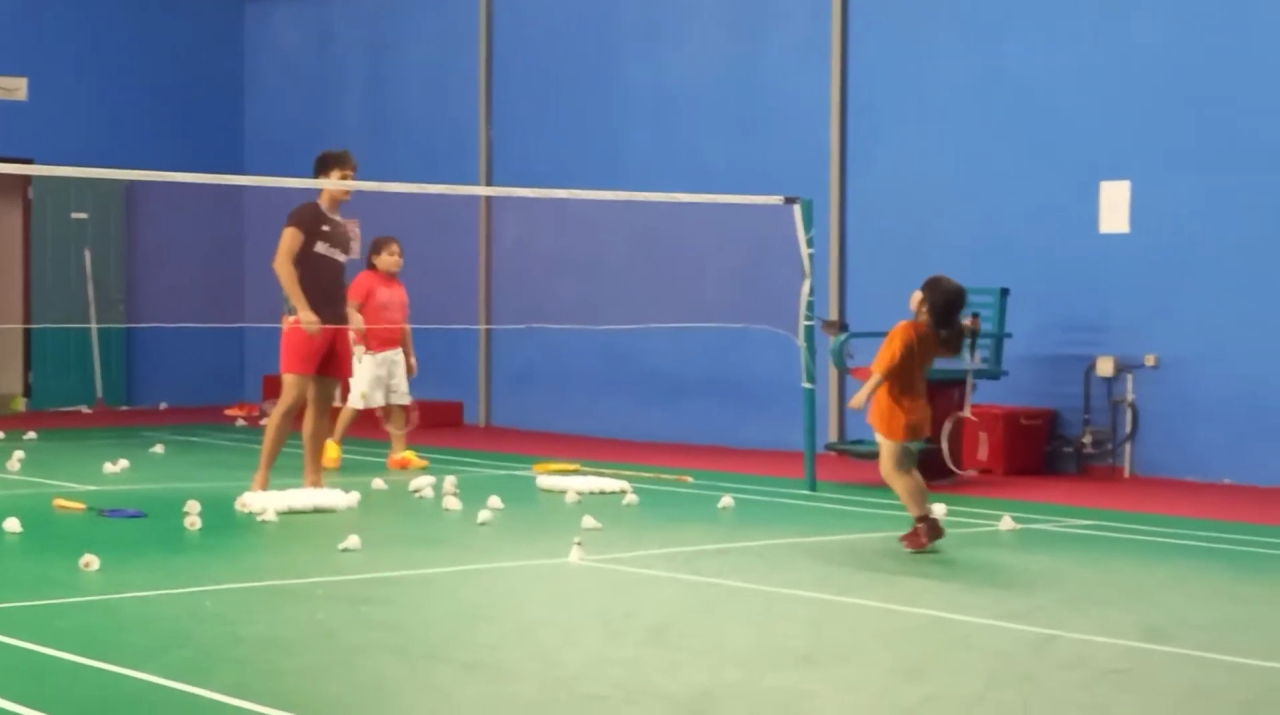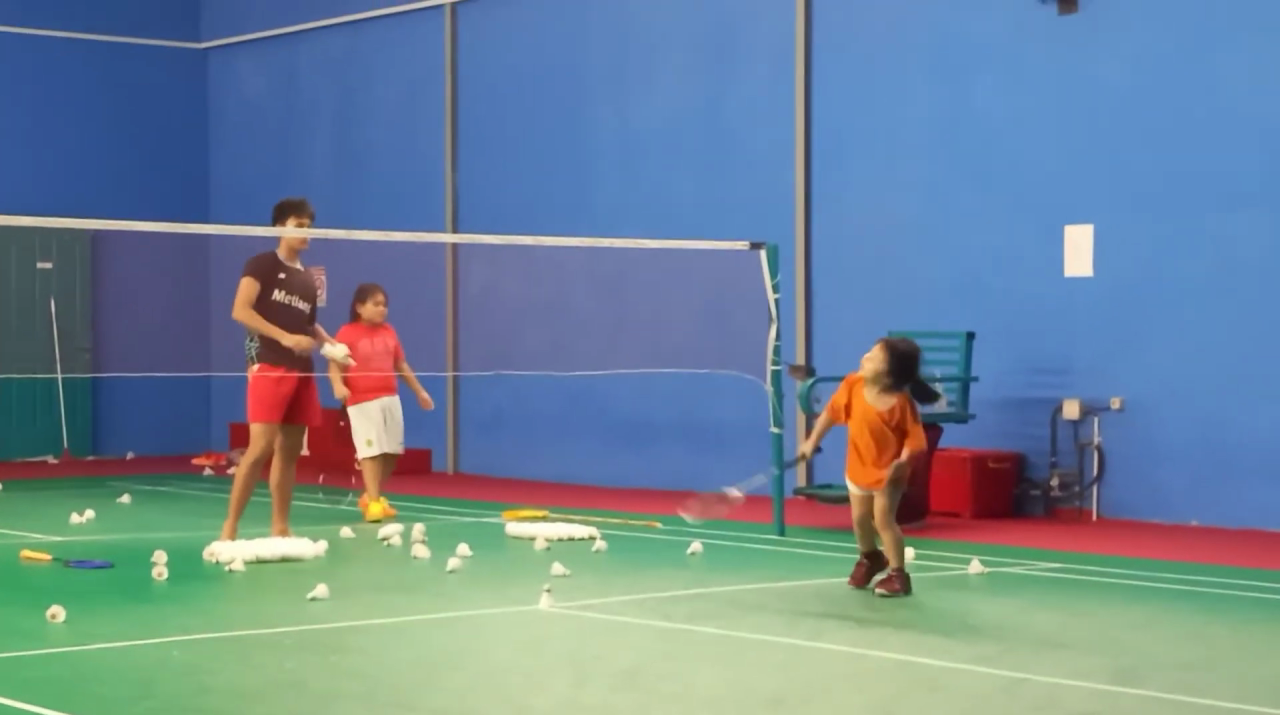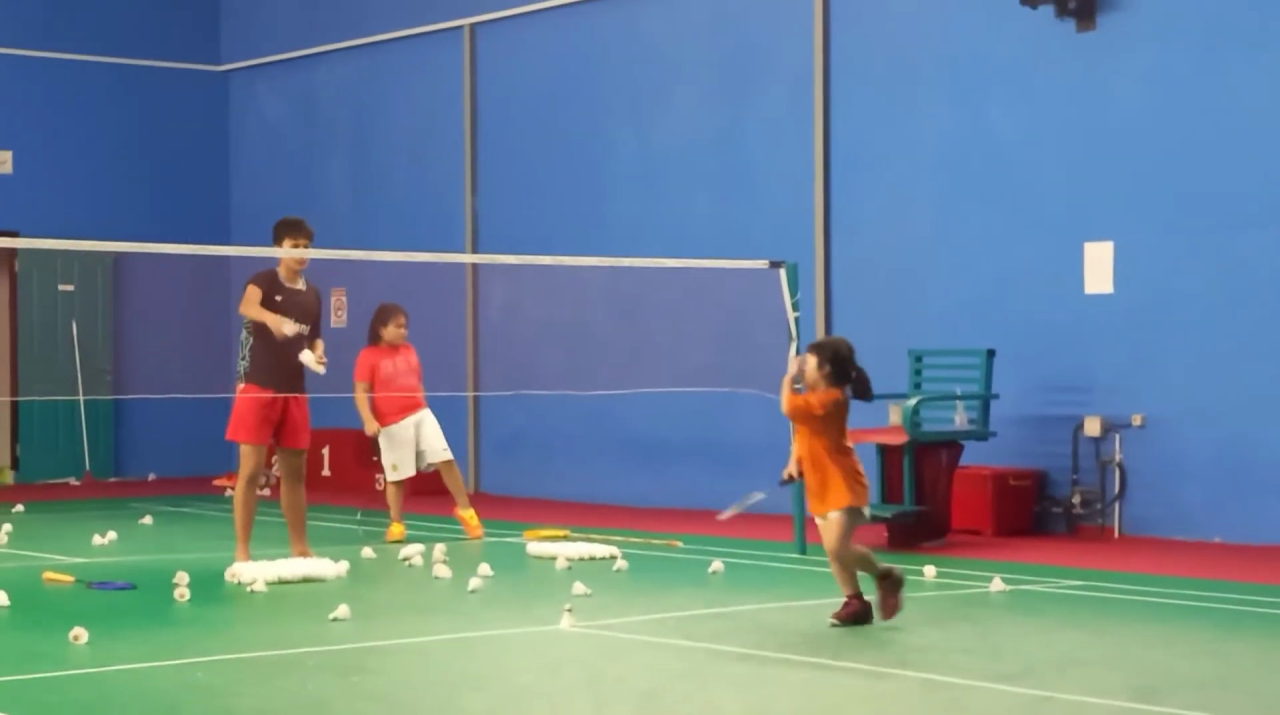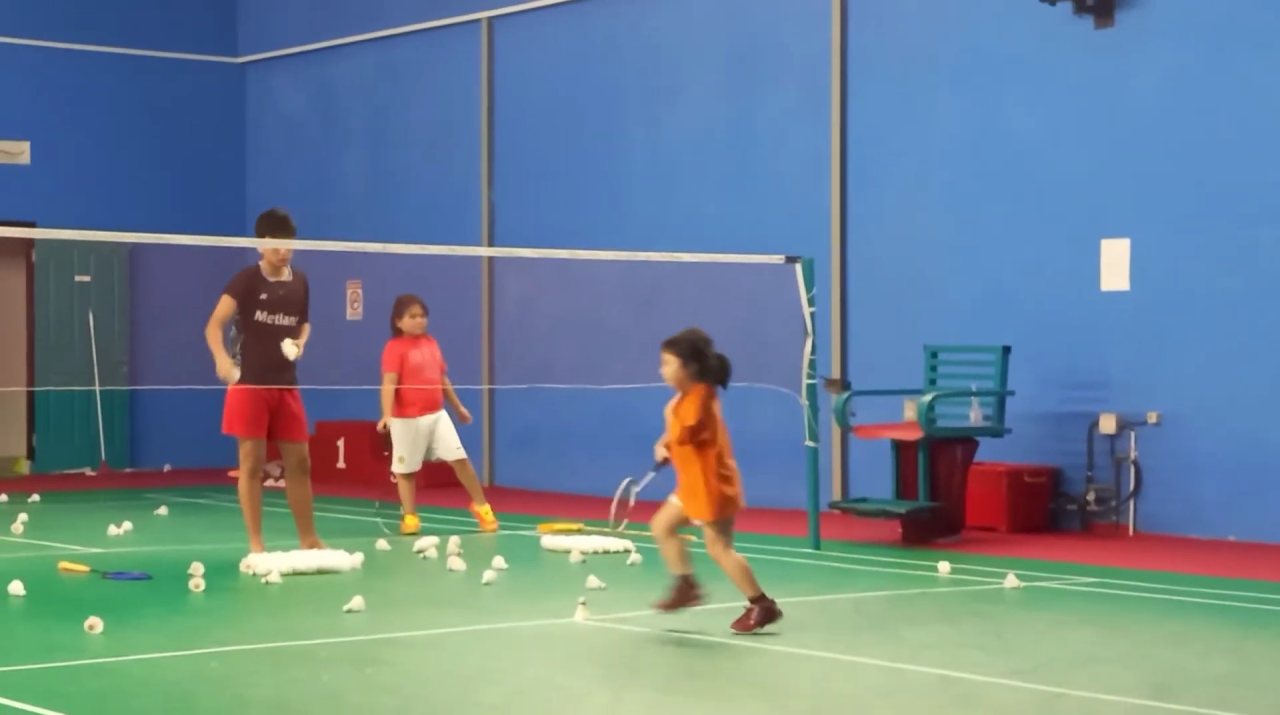
dt=0.5s
person 1, frame 1
left shoulder: (343, 230)
right shoulder: (305, 215)
right elbow: (282, 262)
left wrist: (350, 318)
right wrist: (303, 310)
left hip: (335, 325)
right hip: (305, 322)
left knee: (322, 403)
right knee: (292, 399)
left ankle: (312, 479)
right ankle: (261, 477)
person 1, frame 2
left shoulder: (307, 279)
right shoulder: (262, 264)
right elbow: (240, 310)
left wrist: (330, 343)
right wrist: (283, 337)
left hip: (302, 372)
right hip: (268, 368)
left knee: (289, 451)
right knee: (260, 449)
left ankle: (280, 527)
right ankle: (230, 527)
person 1, frame 3
left shoulder: (313, 295)
right shoulder: (263, 281)
right elbow: (246, 306)
left wrist: (317, 353)
right wrist: (272, 318)
left hip: (294, 392)
right hip: (257, 389)
left knee: (294, 471)
right knee: (251, 470)
left ankle: (300, 548)
right ankle: (242, 551)
person 1, frame 4
left shoulder: (300, 282)
right shoulder: (245, 280)
right elbow: (215, 324)
left wrist: (300, 341)
right wrist: (222, 358)
left hip: (286, 386)
right hip: (248, 385)
left knee: (299, 463)
right knee: (252, 464)
left ankle: (309, 539)
right ankle: (256, 544)
person 2, frame 1
left shoulder: (905, 331)
right shoulder: (938, 336)
left elbow: (887, 366)
right elbow: (952, 345)
left wrist: (865, 393)
right wrist: (962, 328)
left hip: (898, 413)
right hip: (913, 412)
left knee: (891, 470)
right knee: (906, 469)
left ankle: (925, 523)
right ankle: (924, 524)
person 2, frame 2
left shoulder: (902, 405)
right shoulder: (852, 385)
left elbow: (917, 442)
right elbow: (831, 412)
left wrist: (898, 465)
right wrist: (813, 439)
left hip: (888, 469)
right hip: (859, 463)
left knee: (883, 520)
right knee: (860, 518)
left ankle: (898, 574)
right ankle: (871, 558)
person 2, frame 3
left shoulder: (831, 399)
right shoulder: (812, 399)
left elbow: (787, 407)
right elbow: (801, 437)
left wrist: (788, 379)
right wrist: (794, 462)
left hip: (843, 486)
right hip: (819, 488)
left knee: (837, 545)
right knee: (834, 549)
left ankle: (886, 576)
right ankle: (855, 602)
person 2, frame 4
left shoulder: (698, 397)
right shoulder: (687, 397)
left elbow: (678, 434)
right elbow: (677, 437)
left wrist: (670, 413)
right wrist: (665, 445)
left hip: (712, 486)
right hip: (693, 485)
left knee: (719, 548)
right knee: (661, 527)
left ankle: (761, 605)
right ankle: (686, 585)
person 3, frame 1
left shoulder: (399, 286)
right shoulder: (365, 280)
right elbow: (349, 311)
left wrist: (410, 354)
left hip: (396, 353)
right hip: (369, 352)
left knee: (399, 403)
right knee: (359, 401)
left ankle: (400, 453)
right ankle: (333, 446)
person 3, frame 2
left shoulder: (389, 331)
right shoulder: (348, 333)
left elbow: (401, 364)
right elbow: (334, 366)
left wrist: (420, 391)
right wrist: (338, 386)
left hip: (390, 399)
right hip: (362, 402)
left knee: (392, 452)
right knee: (371, 453)
left ankle: (371, 496)
right ankle: (374, 503)
person 3, frame 3
left shoulder: (409, 351)
right shoulder: (368, 356)
right elbow: (360, 393)
left wrist: (423, 411)
right wrist: (369, 420)
left hip: (421, 416)
right hip: (391, 425)
left knee: (446, 460)
right knee: (396, 476)
left ankle: (465, 510)
right ankle: (396, 524)
person 3, frame 4
left shoulder: (431, 343)
right shoulder: (395, 347)
right elbow: (388, 384)
left wrist: (458, 406)
right wrist: (386, 415)
left hip: (437, 414)
right hip: (407, 419)
left knee: (459, 458)
right knee: (406, 469)
left ankle: (480, 505)
right ankle: (409, 517)
